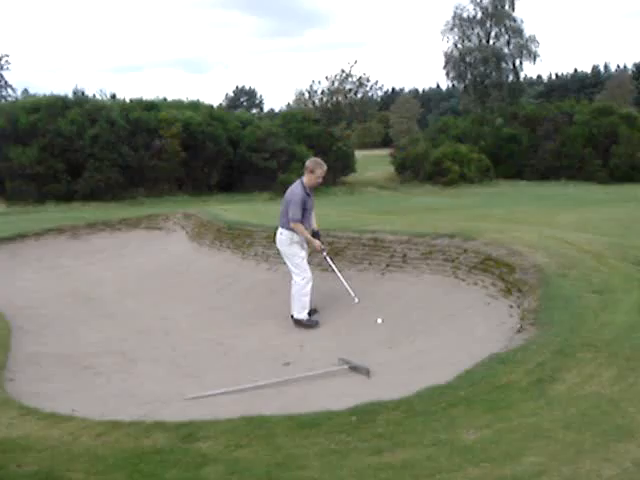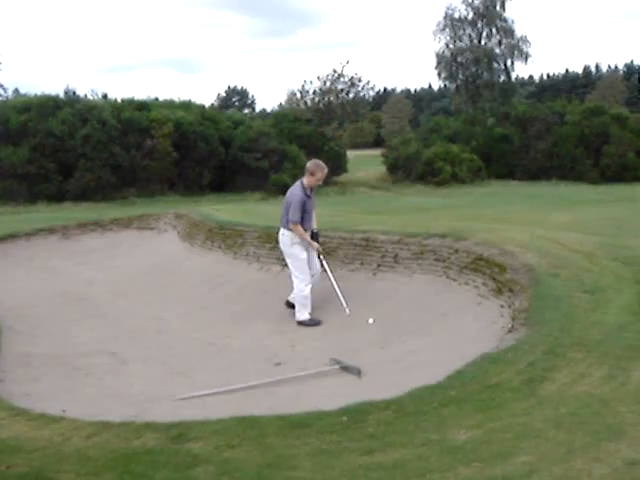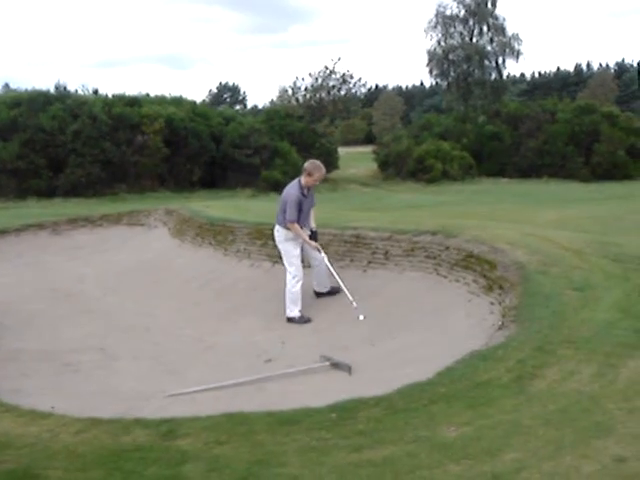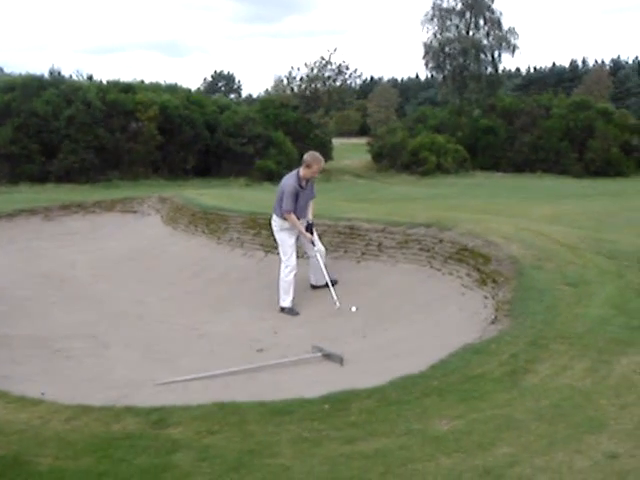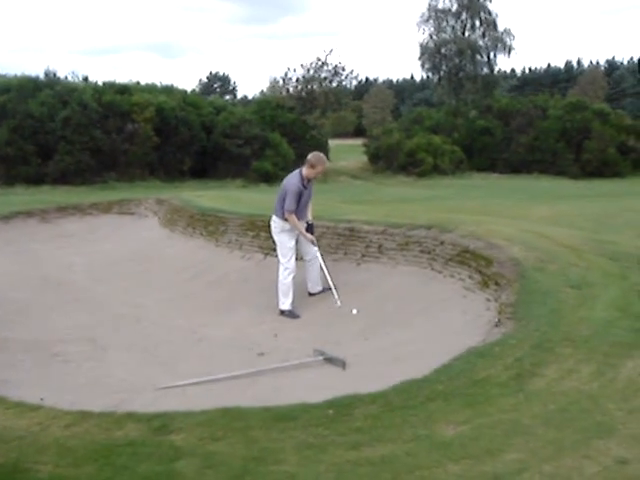
dt=0.3s
person 1, frame 1
left shoulder: (309, 189)
right shoulder: (297, 193)
left elbow: (310, 211)
right elbow: (294, 224)
left wrist: (315, 230)
right wrist: (312, 240)
left hip: (298, 237)
right hip: (288, 238)
left knee: (299, 275)
right knee: (304, 276)
left ankle: (298, 309)
right ankle: (301, 316)
person 1, frame 2
left shoulder: (310, 189)
right shoulder: (296, 195)
right elbow: (294, 225)
left wrist: (315, 230)
right wrist: (311, 242)
left hip: (303, 235)
right hip: (291, 238)
left knee: (315, 270)
right knee: (303, 278)
left ankle: (293, 300)
right ankle: (303, 316)
person 1, frame 3
left shoulder: (309, 187)
right shoulder: (293, 194)
right elbow: (291, 224)
left wrist: (313, 229)
right wrist: (308, 241)
left hip: (303, 230)
right hip: (286, 235)
left knee: (319, 260)
right knee: (295, 274)
left ankle: (322, 288)
right ankle: (293, 313)
person 1, frame 4
left shoulder: (310, 179)
right shoulder: (290, 185)
right elbow: (287, 214)
left wrist: (310, 221)
right wrist: (304, 233)
left hip: (301, 220)
right hip: (283, 224)
left knee: (318, 250)
right knee: (289, 264)
left ankle: (318, 281)
right ankle: (285, 303)
person 1, frame 5
left shoulder: (308, 179)
right shoulder: (293, 184)
right elbow: (288, 214)
left wrist: (309, 221)
right wrist: (304, 234)
left hip: (299, 221)
right hip: (283, 225)
left knee: (313, 255)
right knee: (288, 266)
left ankle: (315, 288)
right ankle: (285, 306)
